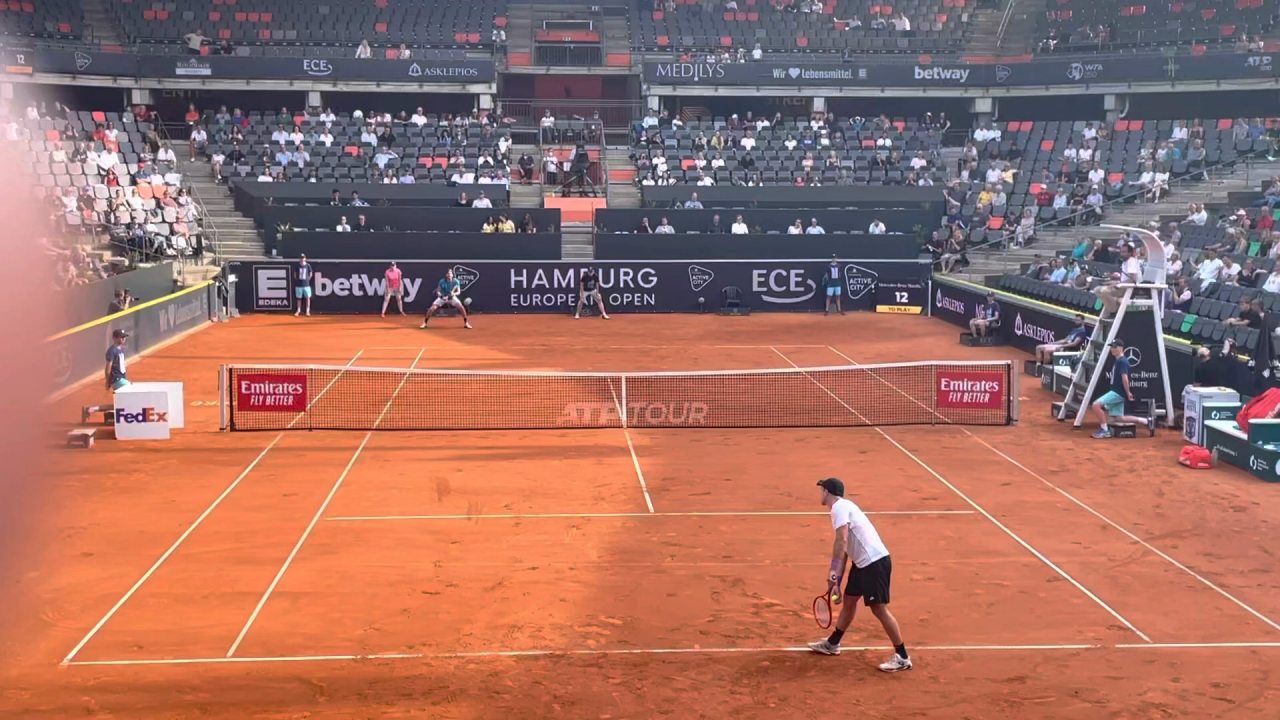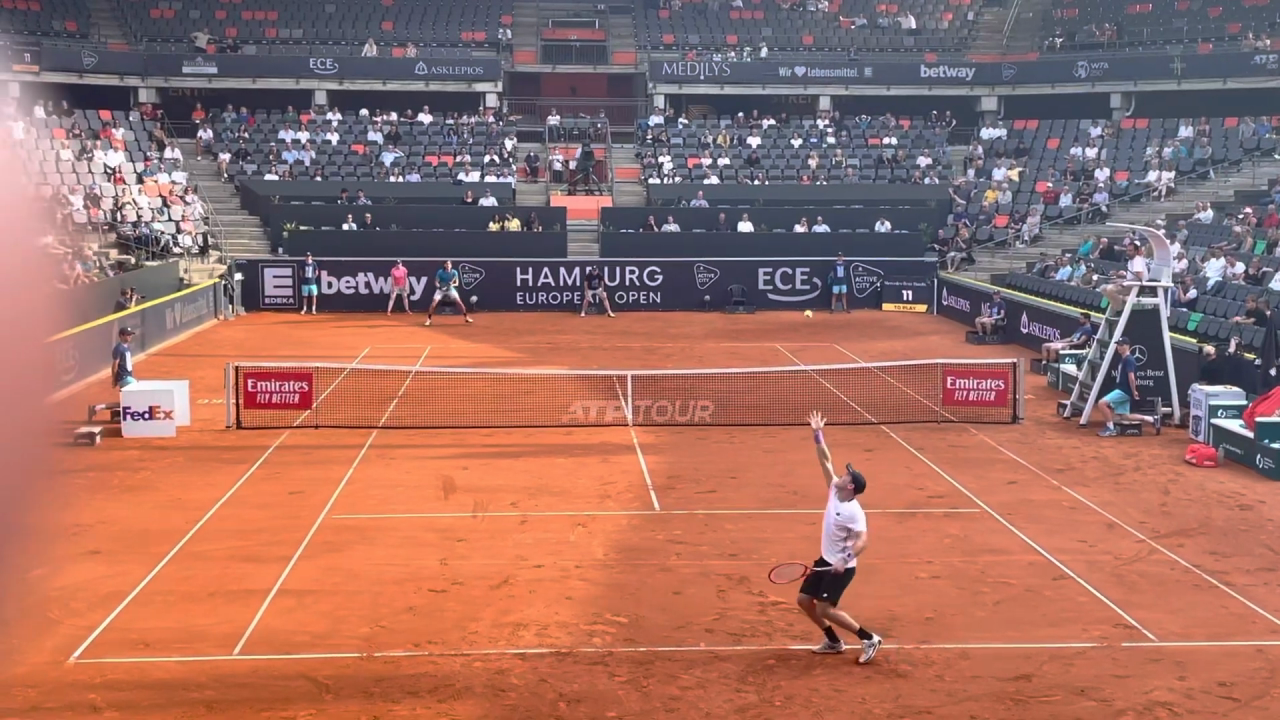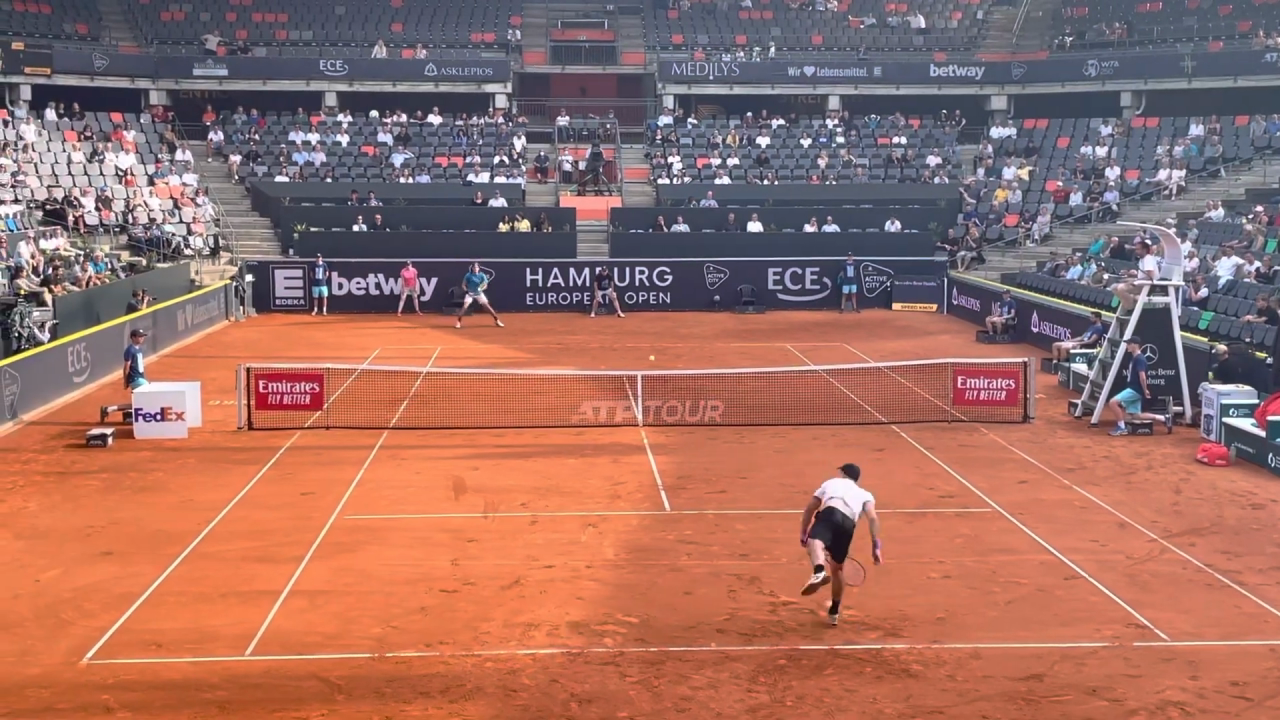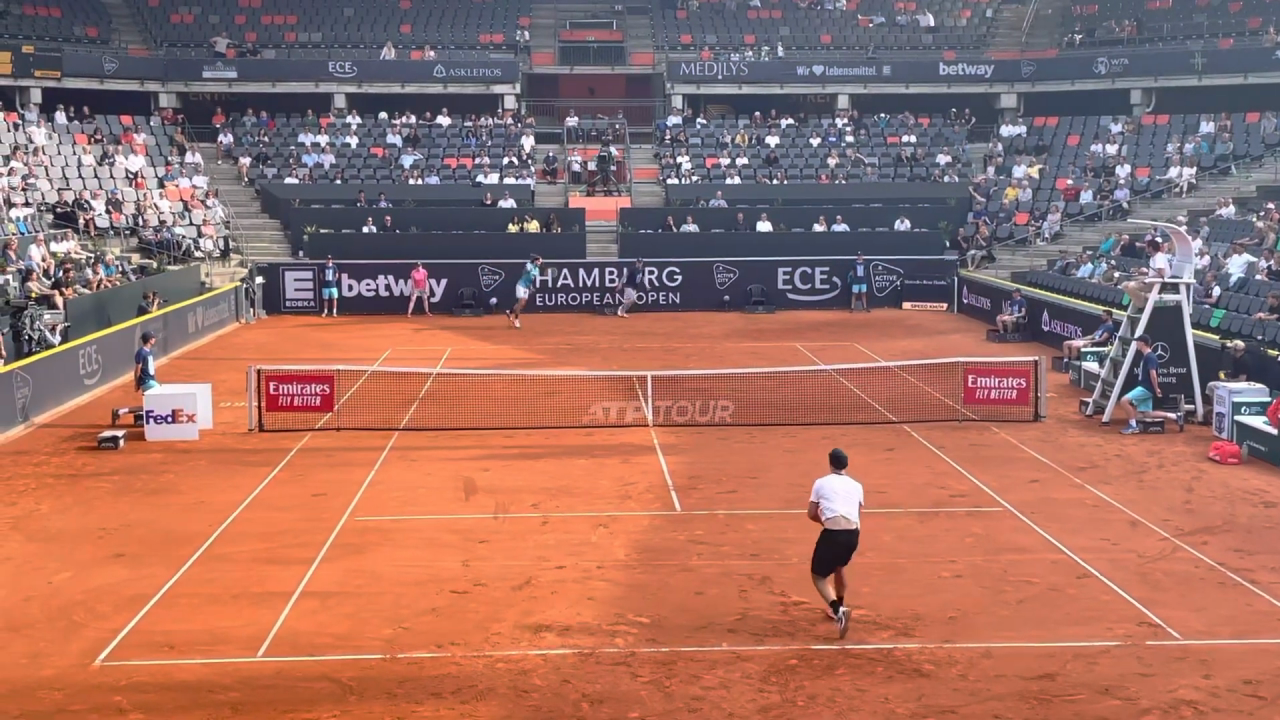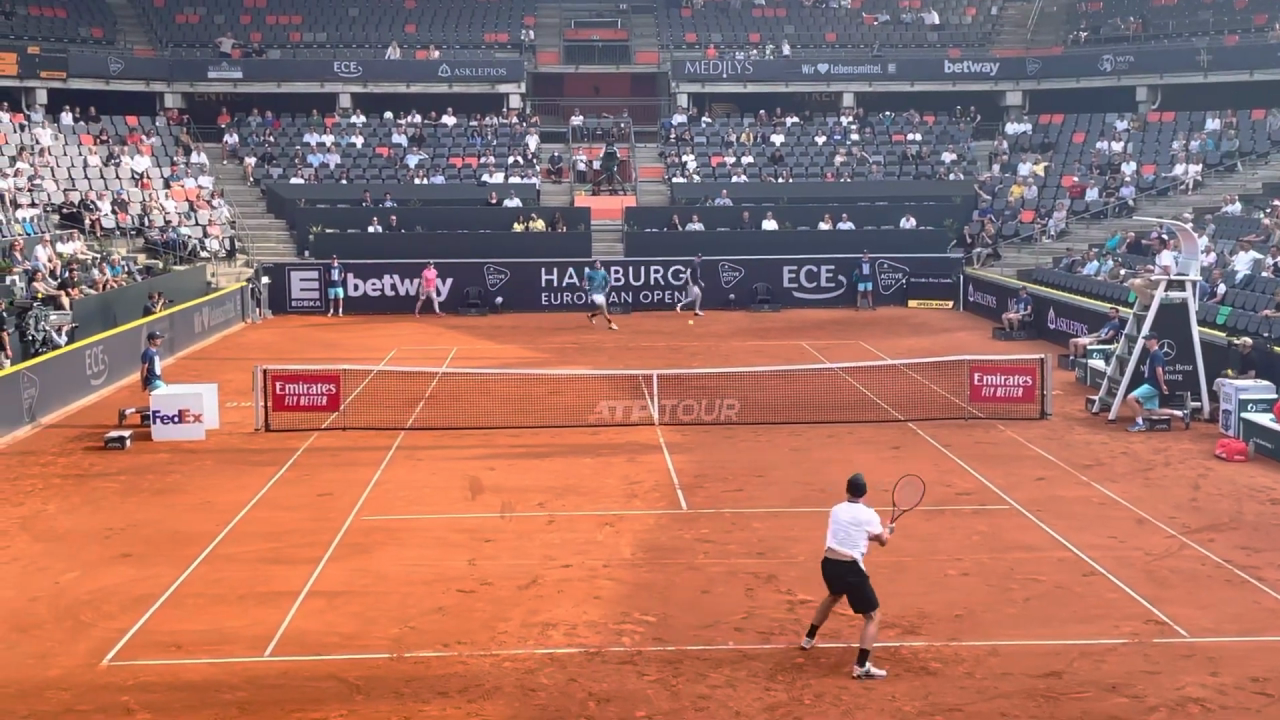
dt=0.7s
person 1, frame 1
left shoulder: (839, 507)
right shoulder: (842, 508)
left elbow: (841, 542)
right elbow: (843, 549)
left wrist: (833, 572)
right wrist: (835, 578)
left hip: (875, 562)
right hip: (862, 563)
left knee: (879, 608)
right knee: (848, 600)
left ankle: (902, 657)
right ankle: (832, 643)
person 1, frame 2
left shoulder: (854, 512)
right shoulder: (835, 491)
left elbow: (862, 541)
right elbow: (826, 461)
left wrist: (844, 561)
right wrist: (817, 433)
left hip: (842, 567)
right hip: (826, 562)
left knee: (825, 609)
right knee: (804, 600)
left ankle: (869, 638)
right ankle: (833, 642)
person 1, frame 3
left shoulder: (829, 483)
right shoulder: (865, 495)
left elbow: (809, 509)
right elbow: (873, 519)
left wrist: (803, 532)
right wrist: (876, 548)
left hip: (830, 515)
right hip: (847, 525)
left knee: (816, 545)
right knee: (836, 567)
left ankle: (819, 573)
right ankle: (834, 613)
person 1, frame 4
left shoulder: (821, 483)
right shoulder: (857, 486)
left elbow: (811, 514)
left hip: (832, 534)
right hip: (853, 534)
left knee: (819, 577)
right knee: (837, 568)
left ankle: (838, 610)
right ankle: (838, 608)
person 1, frame 5
left shoulder: (836, 510)
right shoulder: (869, 515)
right elbow: (882, 541)
right wrist: (887, 531)
left hip: (828, 564)
right hip: (851, 569)
left knee: (834, 597)
right knee: (872, 616)
left ankle: (809, 638)
right ankle: (862, 666)
